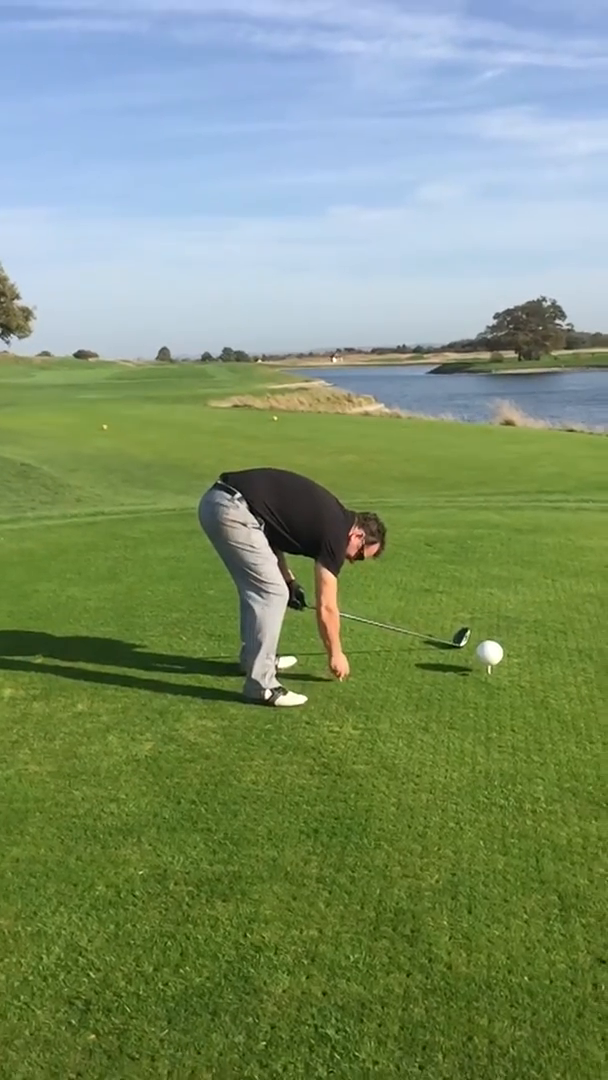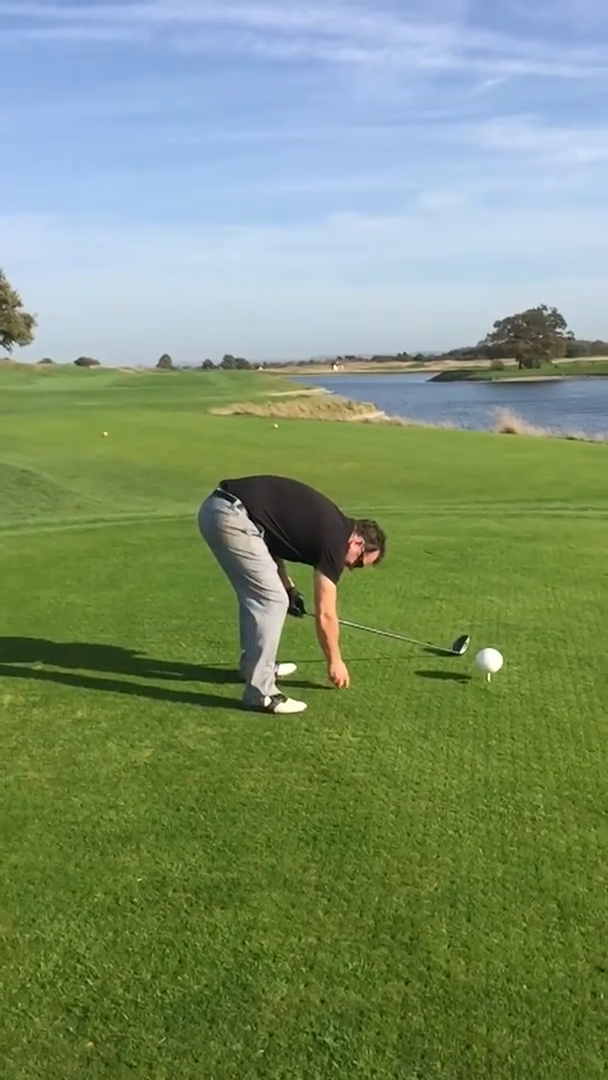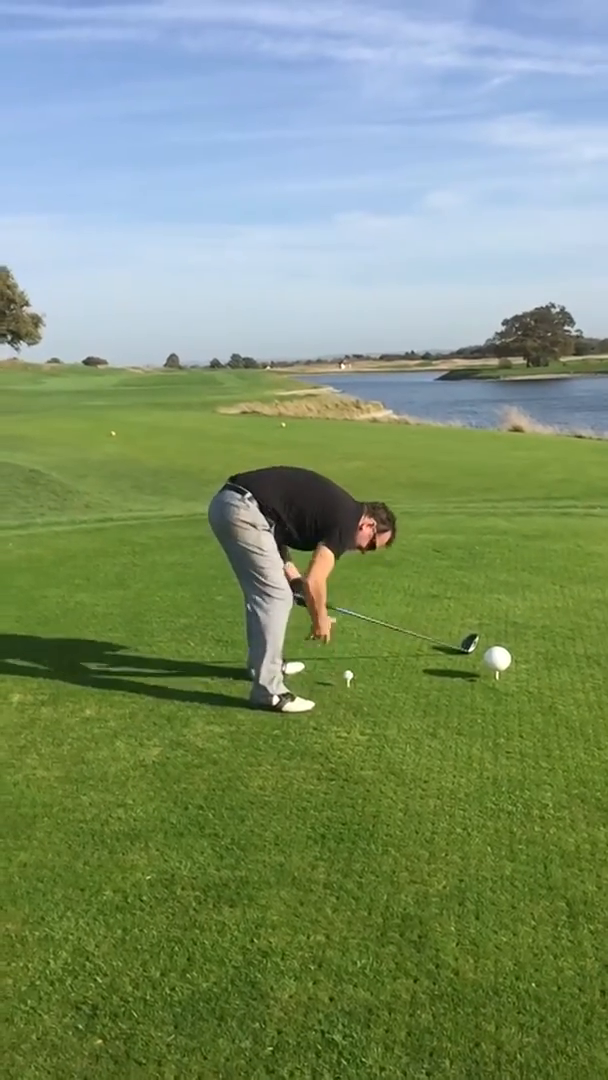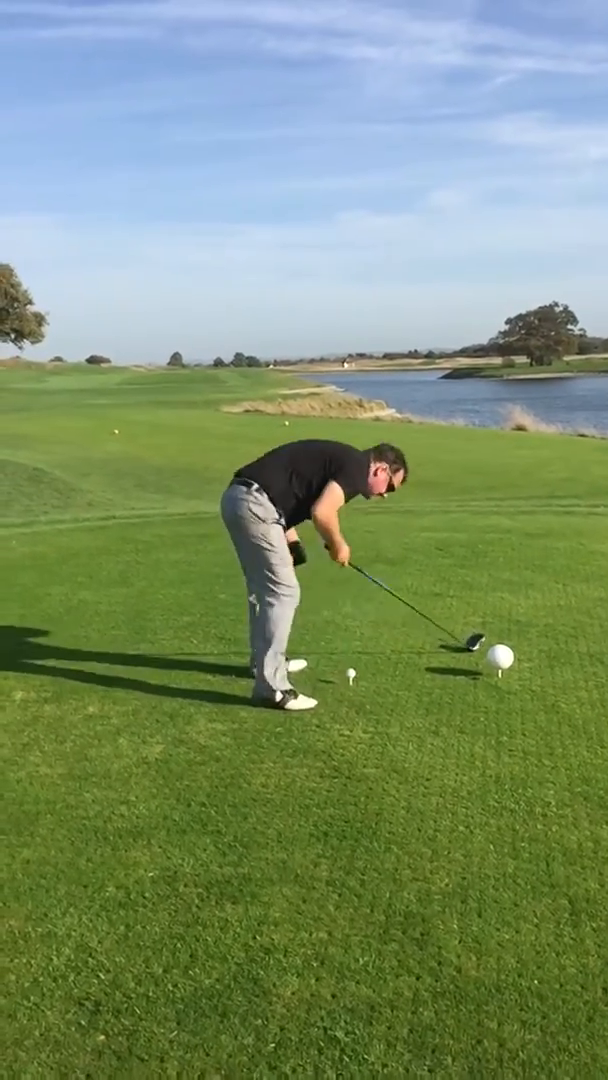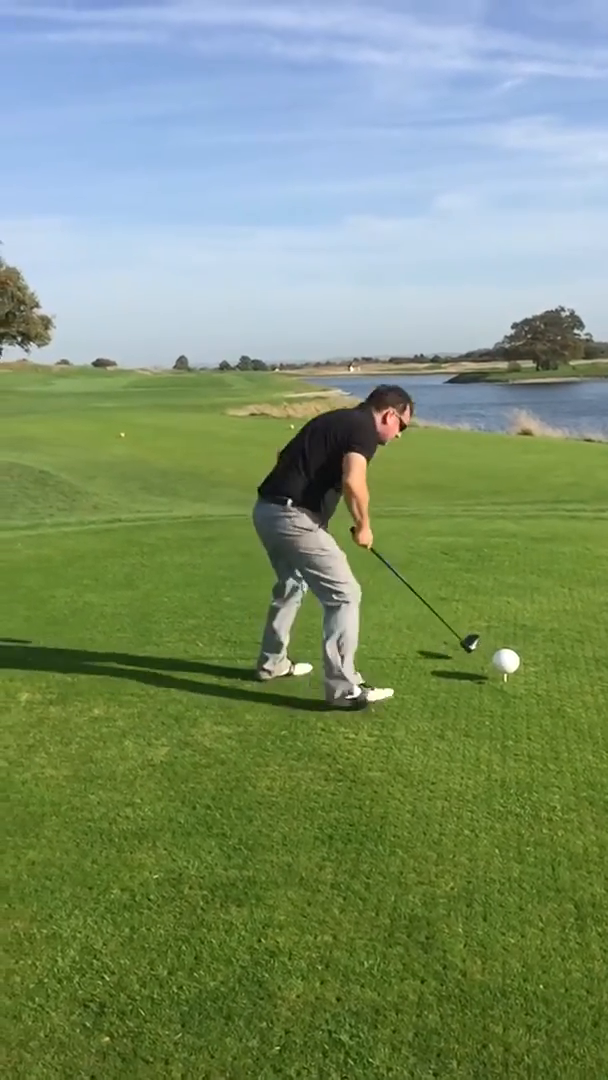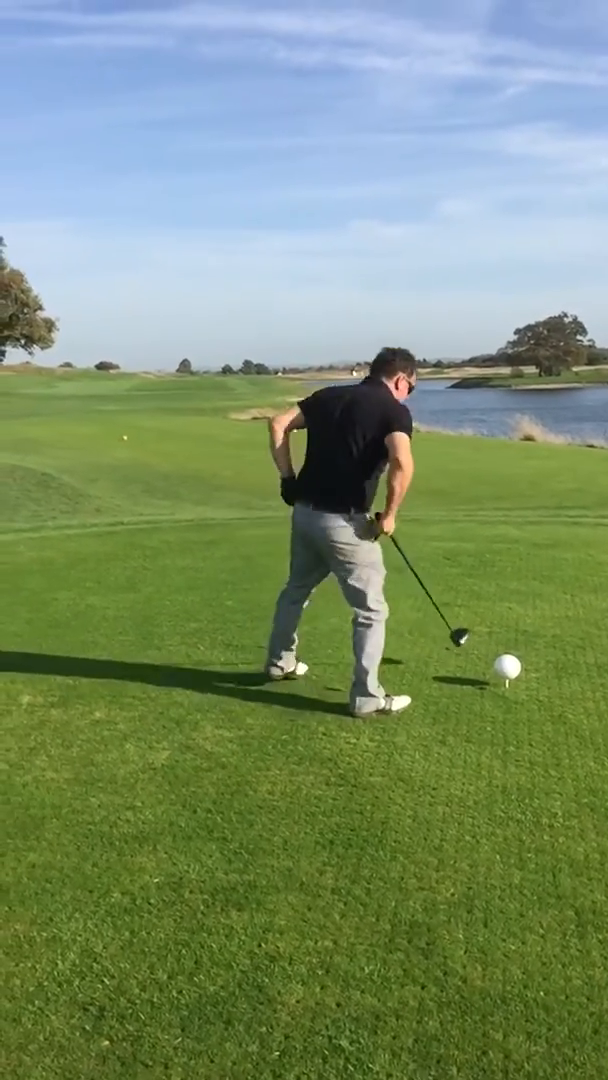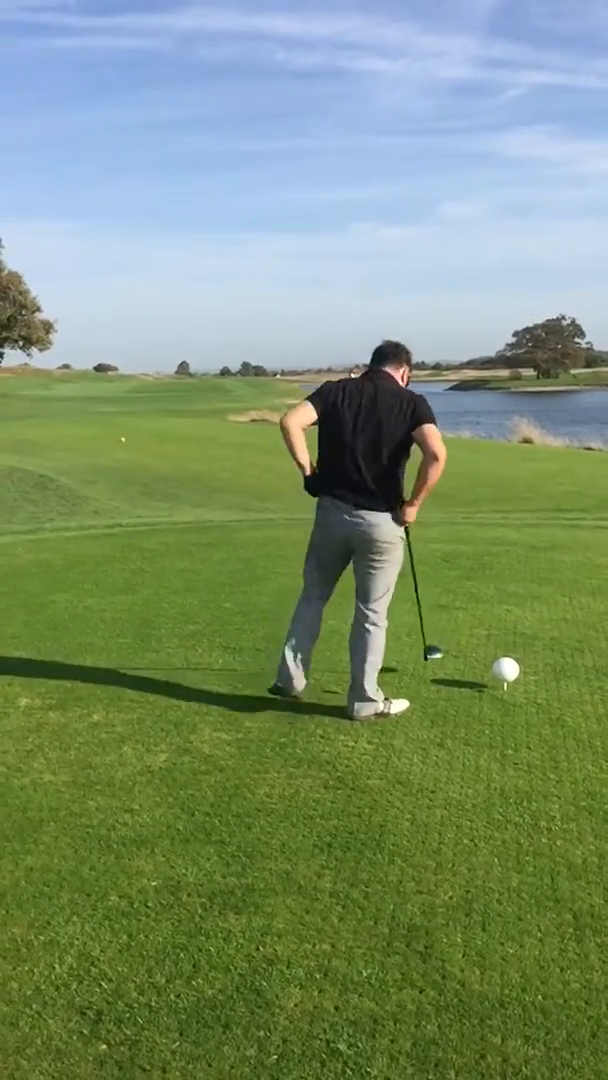
dt=0.2s
person 1, frame 1
left shoulder: (329, 516)
right shoulder: (334, 532)
right elbow: (326, 607)
left wrist: (288, 580)
right wrist: (336, 654)
left hip: (216, 500)
right hip: (231, 510)
left knee: (256, 586)
right knee: (272, 593)
left ankle: (254, 656)
right ankle: (260, 685)
person 1, frame 2
left shoulder: (329, 522)
right shoulder: (334, 539)
right elbow: (325, 614)
left wrist: (288, 588)
right wrist: (335, 662)
left hip: (215, 508)
right hip: (232, 517)
left knee: (256, 593)
right knee: (272, 600)
left ankle: (254, 663)
right ankle: (260, 691)
person 1, frame 3
left shoulder: (334, 505)
right shoulder: (345, 518)
right elbow: (315, 586)
left wrist: (293, 578)
right wrist: (320, 621)
left hip: (226, 502)
right hip: (243, 510)
left knee: (263, 591)
right knee: (275, 598)
left ankle: (263, 664)
right ankle: (267, 690)
person 1, frame 4
left shoulder: (334, 456)
right shoulder: (355, 466)
right elbow: (322, 511)
left wrist: (289, 540)
right wrist: (339, 546)
left hip: (239, 497)
right hip: (255, 505)
left knee: (266, 586)
right knee: (283, 592)
left ankle: (265, 660)
right ankle: (270, 685)
person 1, frame 5
left shoulder: (330, 420)
right shoulder: (363, 430)
left elbow: (288, 455)
right elbow: (353, 482)
right wrist: (363, 527)
left hip: (267, 510)
right hip: (295, 517)
left knee: (289, 588)
right knee: (344, 597)
left ankle: (272, 661)
right ankle: (344, 687)
person 1, frame 6
left shoulder: (328, 396)
right shoulder: (393, 410)
left elbow: (277, 425)
right elbow: (402, 463)
left wrist: (286, 476)
right wrist: (389, 513)
left hip: (306, 513)
right hip: (347, 522)
left knee: (297, 589)
right knee: (370, 611)
left ankle: (279, 661)
right ankle: (367, 697)
person 1, frame 7
left shoulder: (334, 391)
right shoulder: (412, 402)
left elbow: (290, 423)
right elbow: (436, 454)
left wrist: (308, 472)
right wrist: (413, 503)
left hip: (333, 512)
right hip: (381, 519)
left knee: (313, 595)
right knee: (372, 615)
left ankle: (290, 677)
right ankle: (365, 700)
